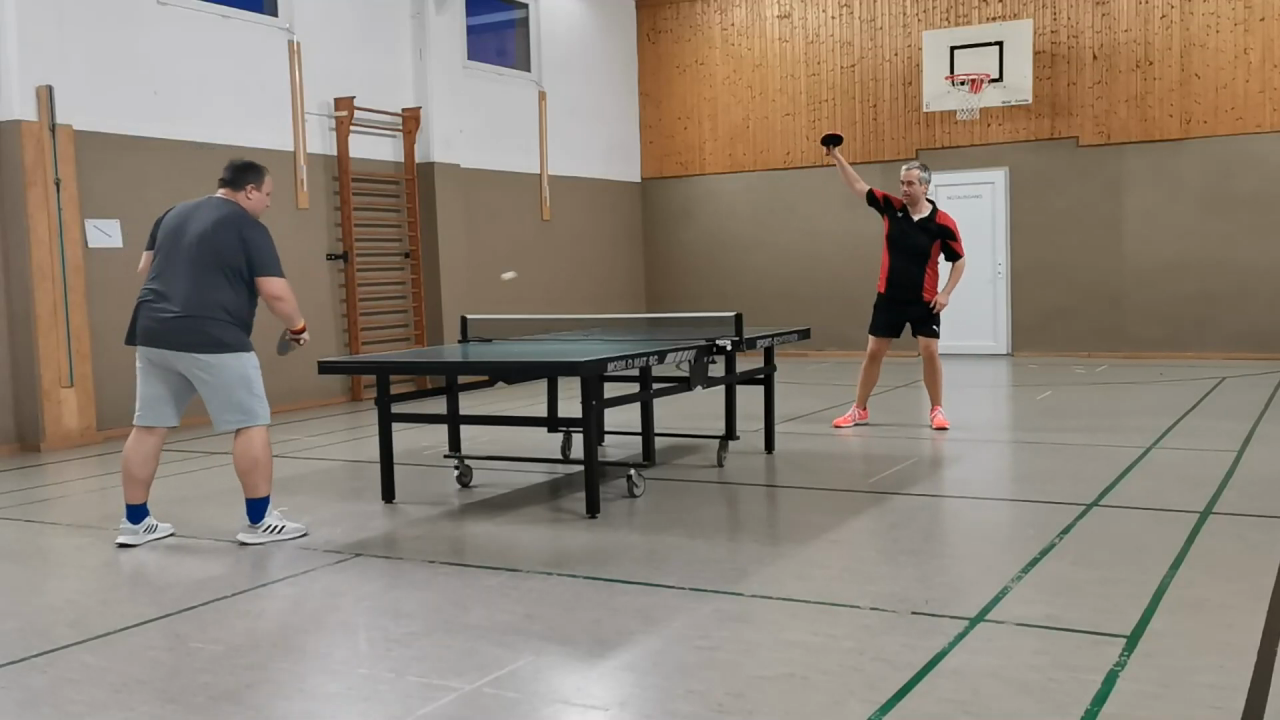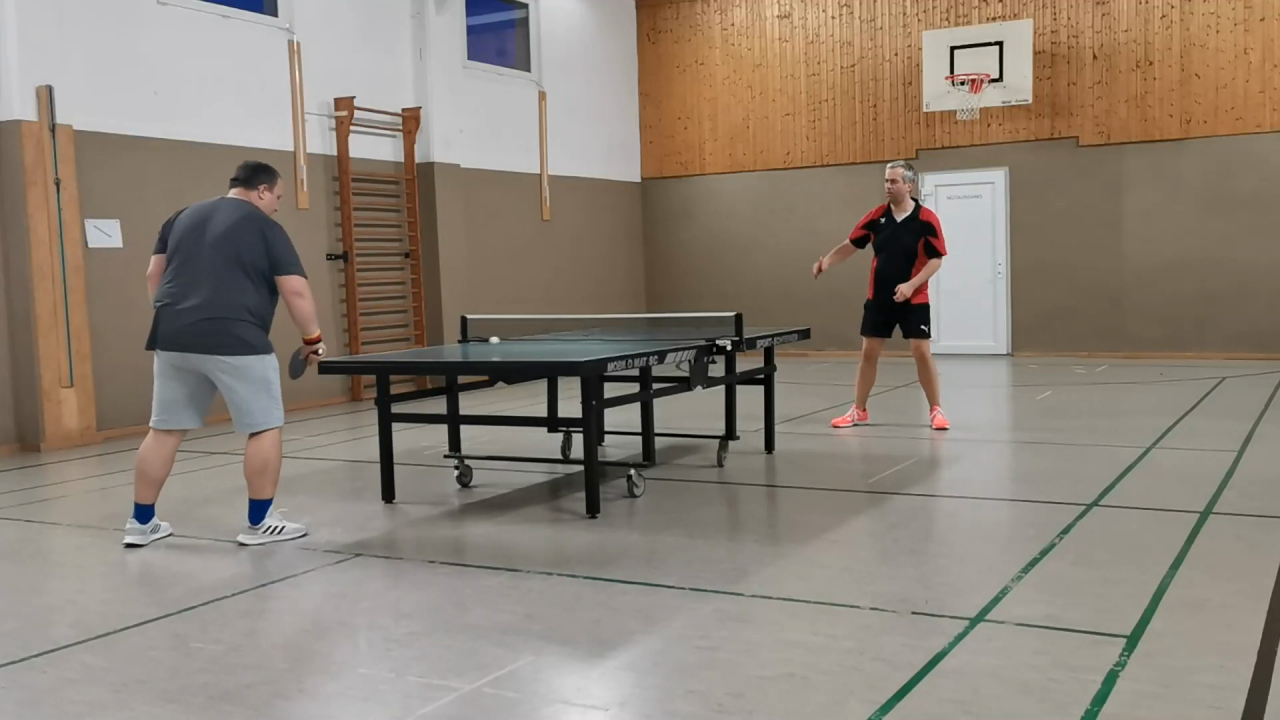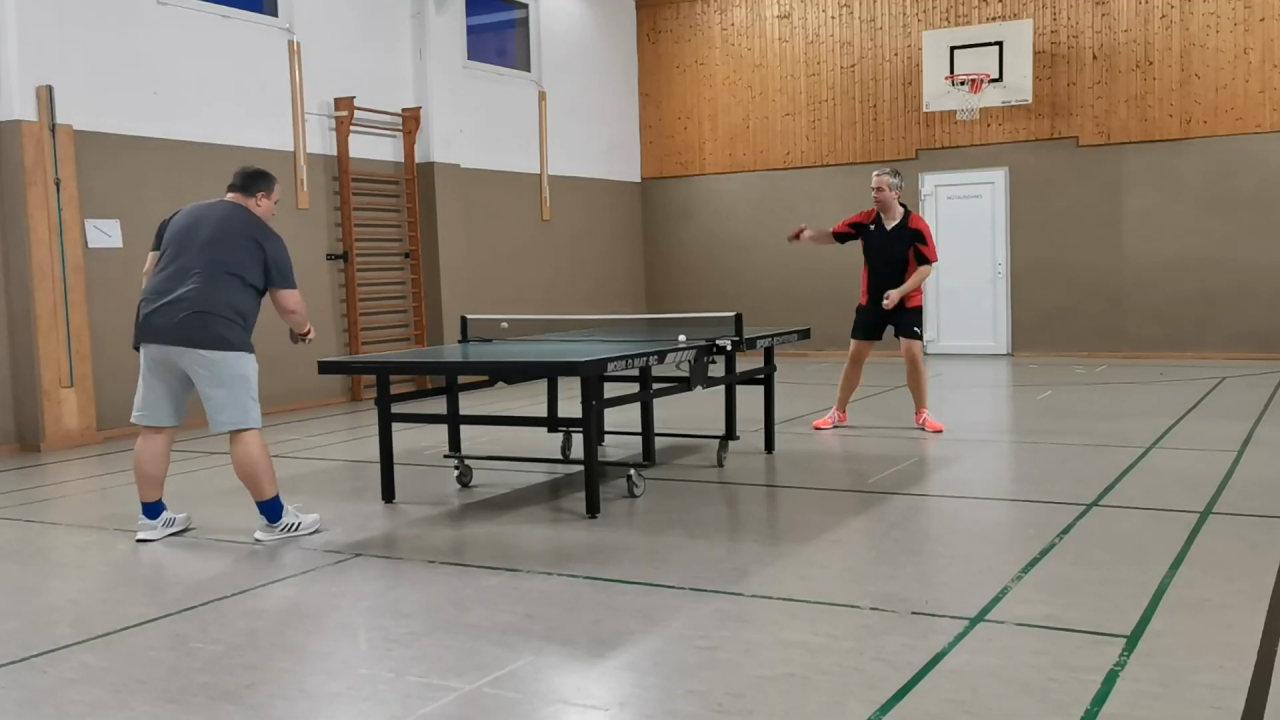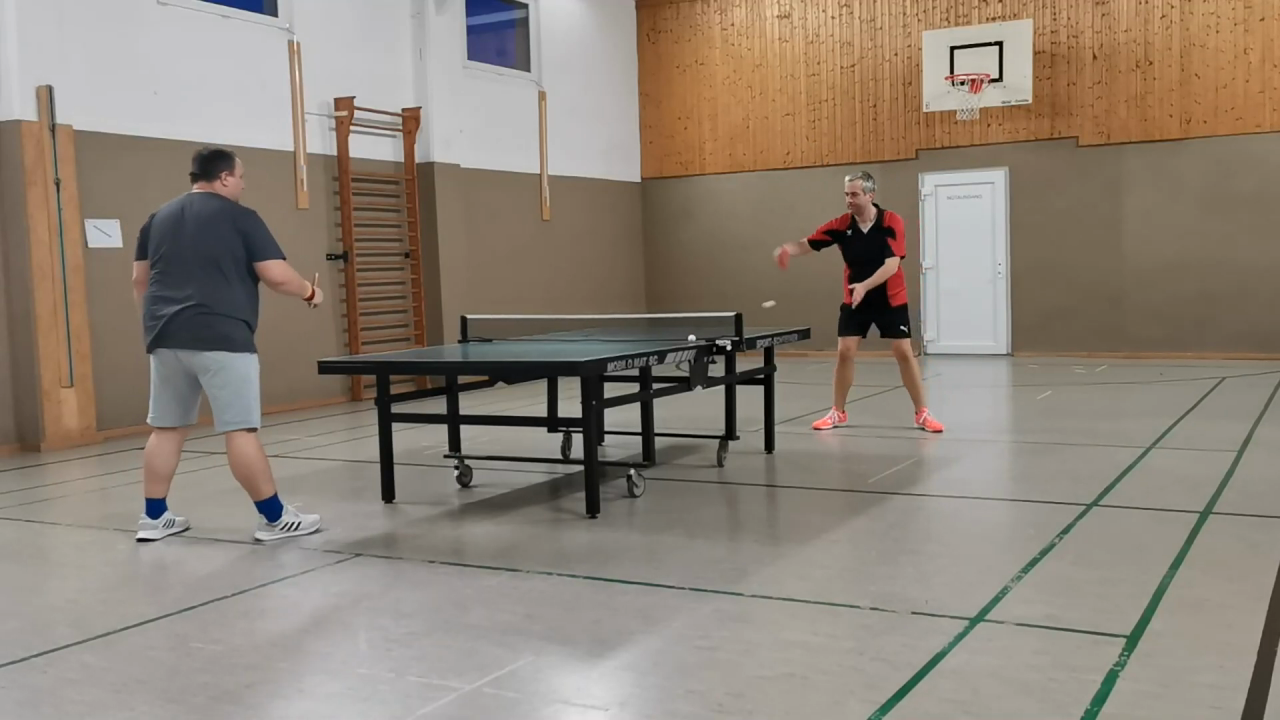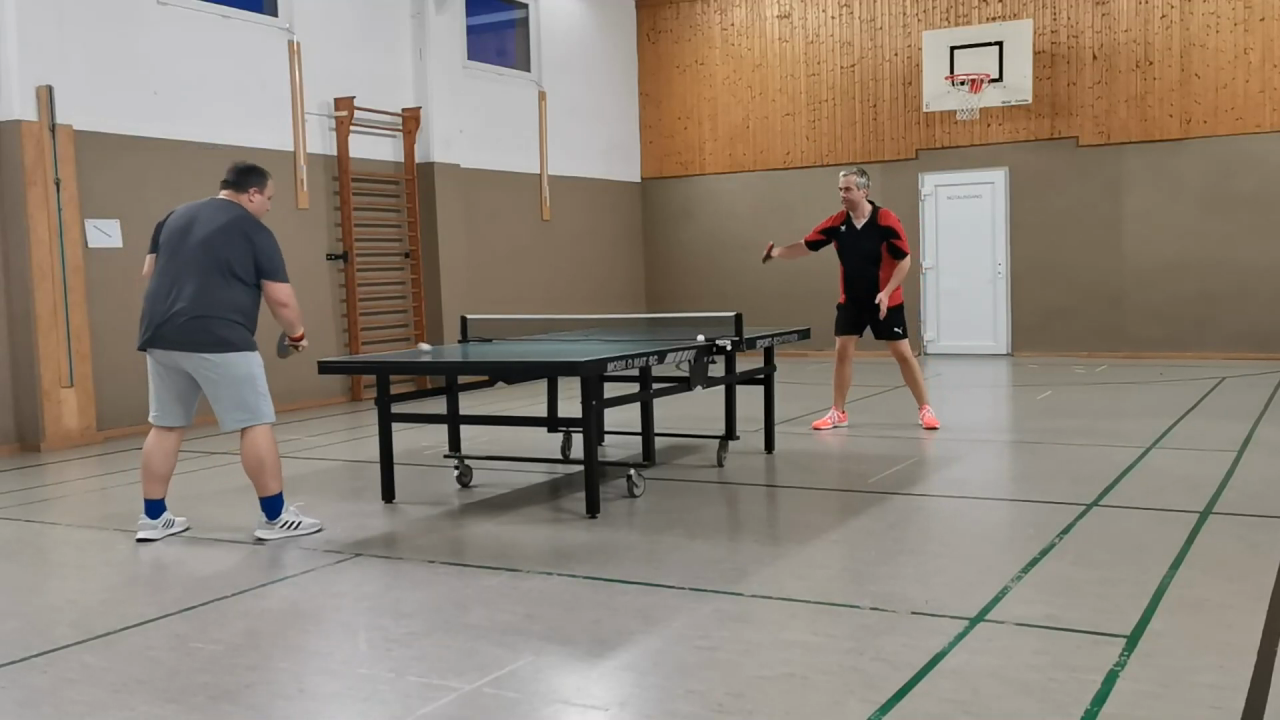
dt=0.4s
person 1, frame 1
left shoulder: (173, 215)
right shoulder: (249, 228)
left elbow: (145, 269)
right elbow: (277, 293)
right wrist: (298, 327)
left hip: (154, 336)
right hip: (214, 341)
left knee: (149, 427)
right knee: (252, 424)
left ankle: (136, 521)
right ankle: (260, 521)
person 1, frame 2
left shoulder: (183, 218)
right shoulder: (267, 229)
left elbow: (155, 275)
right elbow: (296, 291)
right wrist: (313, 338)
left hip: (174, 340)
right hip: (235, 342)
left knee: (165, 429)
right knee: (265, 427)
left ankle: (141, 522)
right ankle: (261, 522)
person 1, frame 3
left shoulder: (180, 217)
right shoulder: (262, 236)
left elbow: (150, 271)
right elbow: (289, 303)
right wrist: (305, 329)
left hip: (158, 334)
right hip: (214, 339)
left knee: (156, 427)
right knee: (243, 429)
left ankle: (151, 517)
right ankle: (276, 519)
person 1, frame 4
left shoulder: (158, 218)
right shoulder: (240, 217)
left elbow: (140, 280)
right elbow: (277, 276)
right wrist: (310, 291)
left hip: (167, 338)
right hip: (221, 338)
left knee: (167, 428)
right knee: (241, 429)
left ankle: (153, 517)
right ankle: (275, 518)
person 1, frame 5
left shoulder: (175, 217)
right shoulder: (253, 231)
left elbow: (149, 272)
right elbow: (280, 296)
right wrist: (297, 333)
left hip: (163, 338)
right hip: (219, 340)
left knee: (167, 427)
right knee: (256, 423)
left ankle: (153, 517)
right ankle: (275, 516)
person 2, frame 1
left shoulder: (943, 222)
right shoulder: (892, 207)
left elbow: (959, 261)
right elbow: (860, 187)
left wrist: (946, 293)
right wrist: (838, 158)
left hip: (924, 301)
right hip: (889, 298)
left knee: (930, 352)
right knee: (874, 353)
left ankle: (937, 410)
right ankle: (859, 409)
person 2, frame 2
left shoulder: (927, 220)
right shoulder: (876, 217)
left elbow: (936, 259)
right elbow: (850, 246)
left wrist: (911, 284)
right wrist: (826, 261)
left hip: (914, 300)
right hip: (878, 299)
left knee: (922, 353)
right knee: (869, 353)
left ankle: (936, 410)
right ankle: (859, 410)
person 2, frame 3
left shoulder: (916, 226)
right shoulder: (865, 220)
left elbow: (926, 266)
right elbow: (831, 236)
left wrist: (900, 291)
right wrist: (809, 234)
left hip: (907, 302)
right hip: (870, 302)
left knee: (913, 354)
right knee: (855, 355)
left ankle: (922, 413)
right ankle: (839, 411)
person 2, frame 4
left shoulder: (891, 222)
right shoulder: (840, 226)
left elbow: (892, 264)
right elbow: (805, 245)
left wrist: (865, 286)
right wrist: (787, 249)
left hip: (890, 300)
right hip: (854, 302)
left knee: (903, 353)
right knee: (845, 353)
left ankle: (922, 413)
right ankle: (838, 412)
person 2, frame 5
left shoulder: (887, 220)
right shoulder: (835, 223)
left elbow: (904, 260)
right elbow: (804, 247)
left wrist: (886, 291)
right wrist: (779, 252)
left hip: (885, 301)
right hip: (851, 301)
left knee: (902, 353)
right knee: (843, 353)
left ankle: (925, 408)
right ankle: (838, 413)
